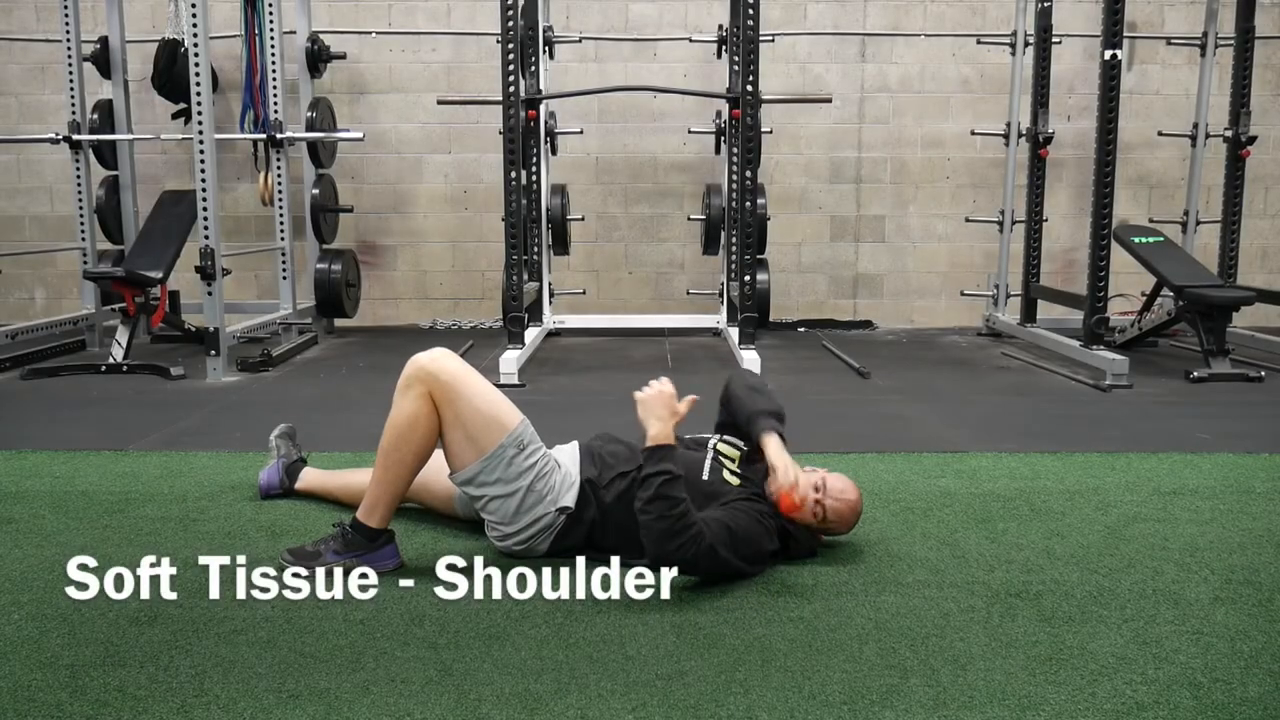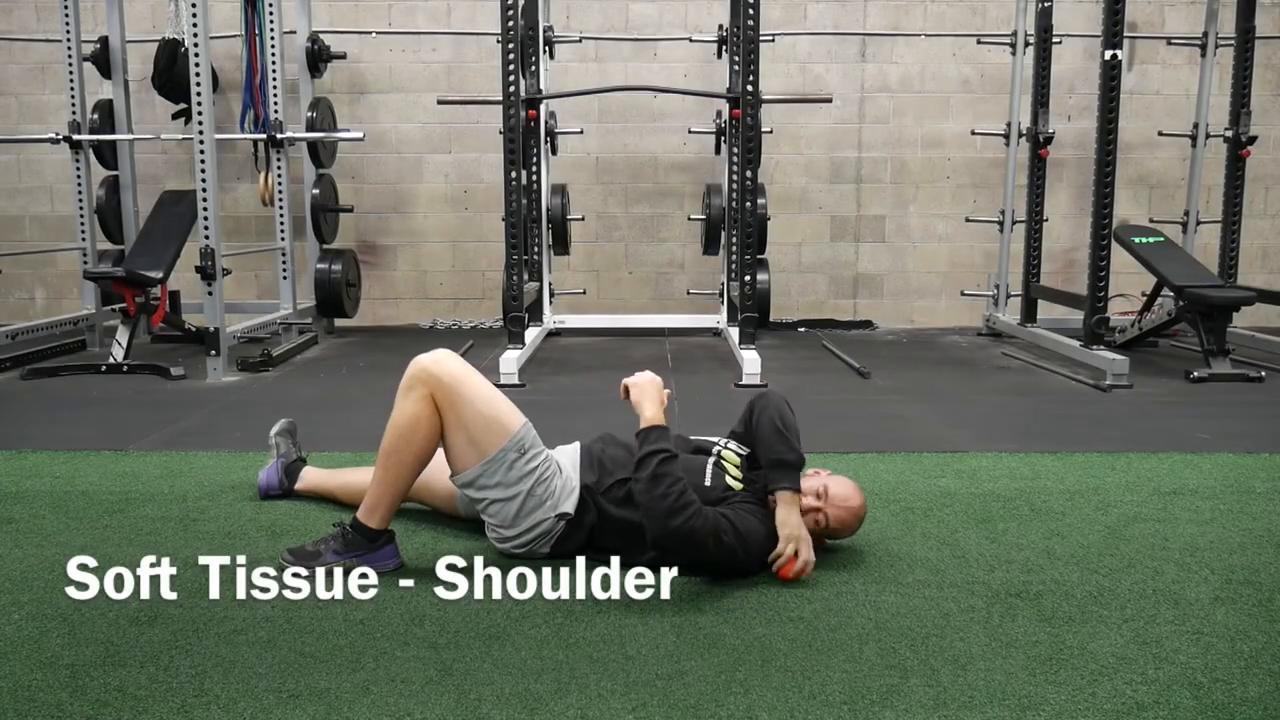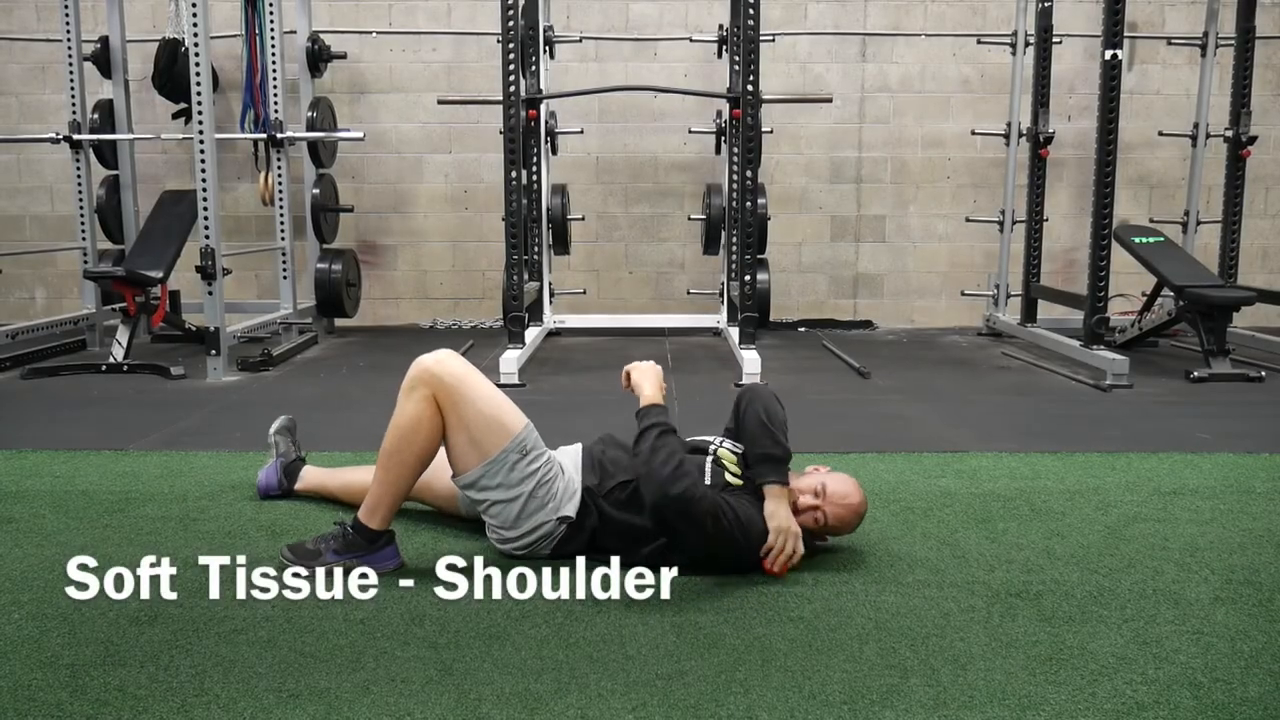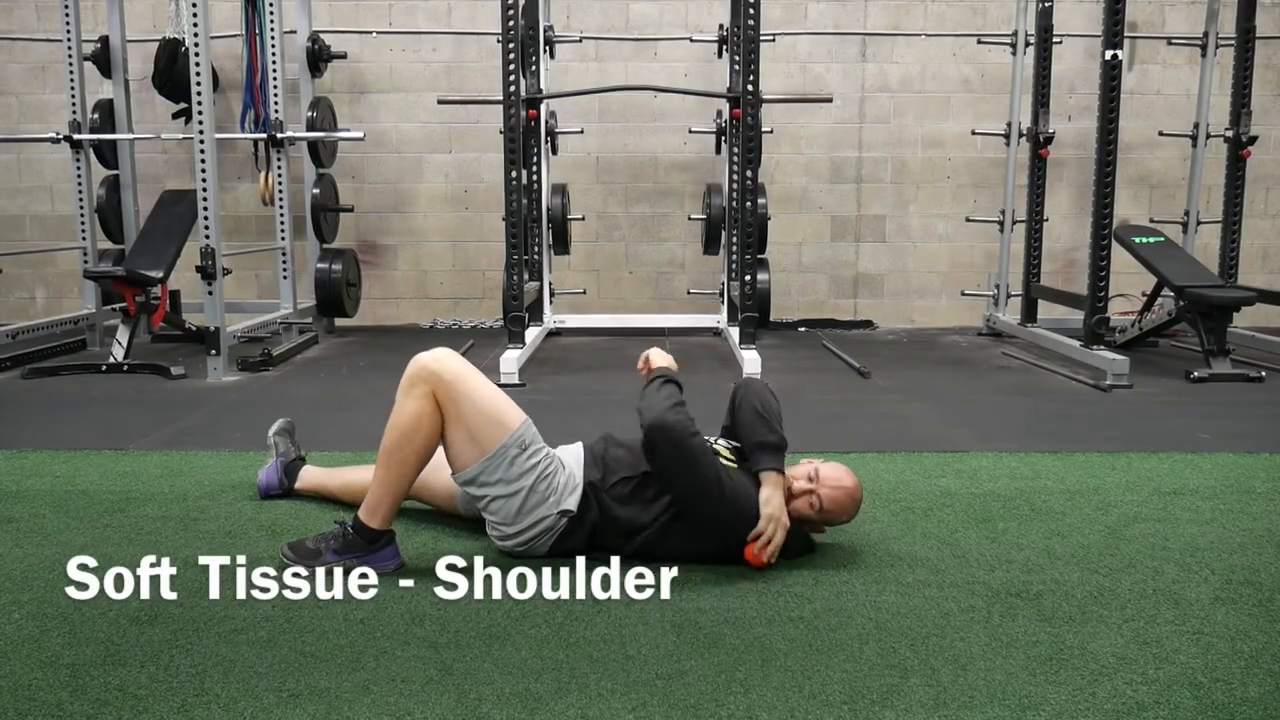
dt=0.2s
person 1, frame 1
left shoulder: (754, 530)
right shoulder: (756, 464)
left elbow: (671, 549)
right elbow: (742, 387)
left wrist: (661, 436)
right wrist: (777, 444)
left hip: (541, 510)
right hip: (558, 474)
left knee: (429, 371)
right knee: (407, 473)
left ankle: (365, 539)
right ankle: (297, 474)
person 1, frame 2
left shoulder: (750, 534)
right shoulder: (764, 469)
left elbow: (671, 526)
right elbow: (769, 407)
left wrist: (652, 419)
right wrist: (787, 501)
left hip: (539, 513)
right hip: (560, 472)
left knee: (431, 371)
right knee: (407, 471)
left ankle: (366, 538)
right ankle: (298, 474)
person 1, frame 3
left shoulder: (744, 531)
right shoulder: (762, 476)
left elbow: (670, 493)
right elbow: (756, 400)
left wrist: (651, 399)
right wrist: (775, 490)
left hip: (541, 515)
right hip: (562, 473)
left knee: (435, 371)
right knee: (411, 470)
left ankle: (366, 539)
right ankle: (297, 475)
person 1, frame 4
left shoulder: (738, 514)
right shoulder: (762, 478)
left elbow: (662, 433)
right elbow: (751, 393)
left wrist: (663, 373)
right wrist: (772, 476)
left hip: (543, 511)
right hip: (563, 474)
left knee: (433, 369)
right knee: (412, 469)
left ankle: (367, 538)
right ankle: (297, 475)
